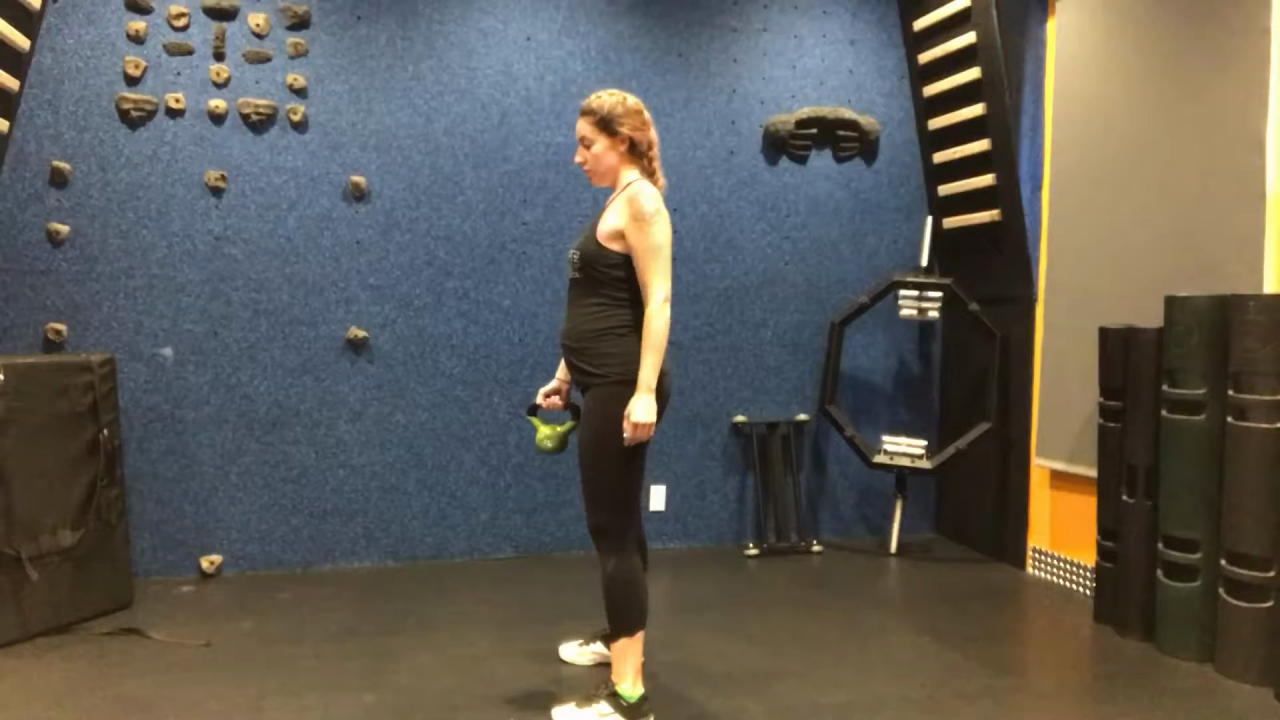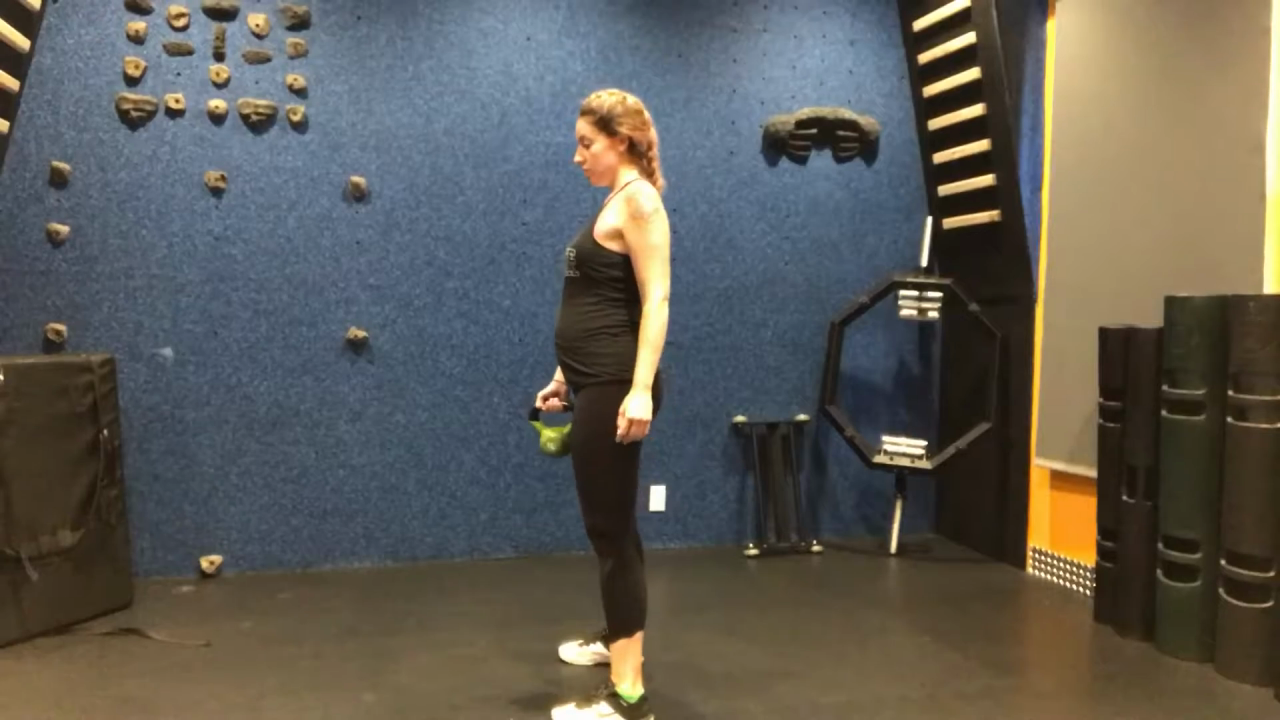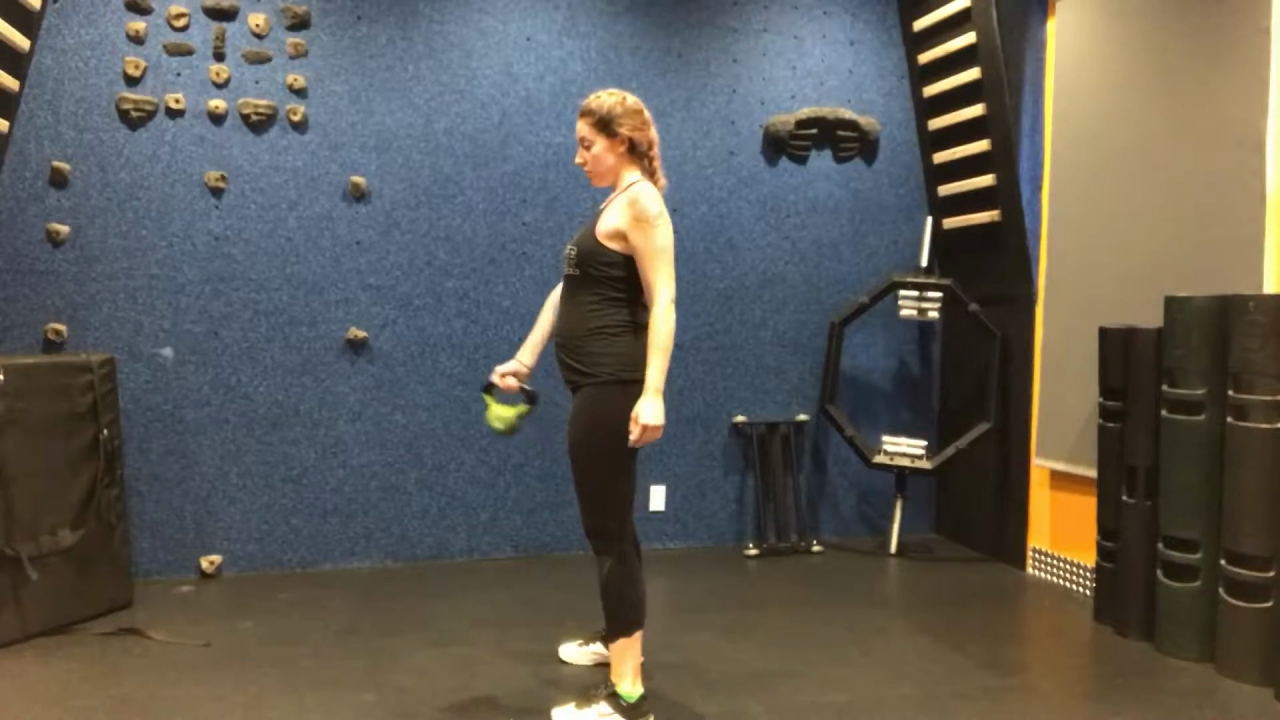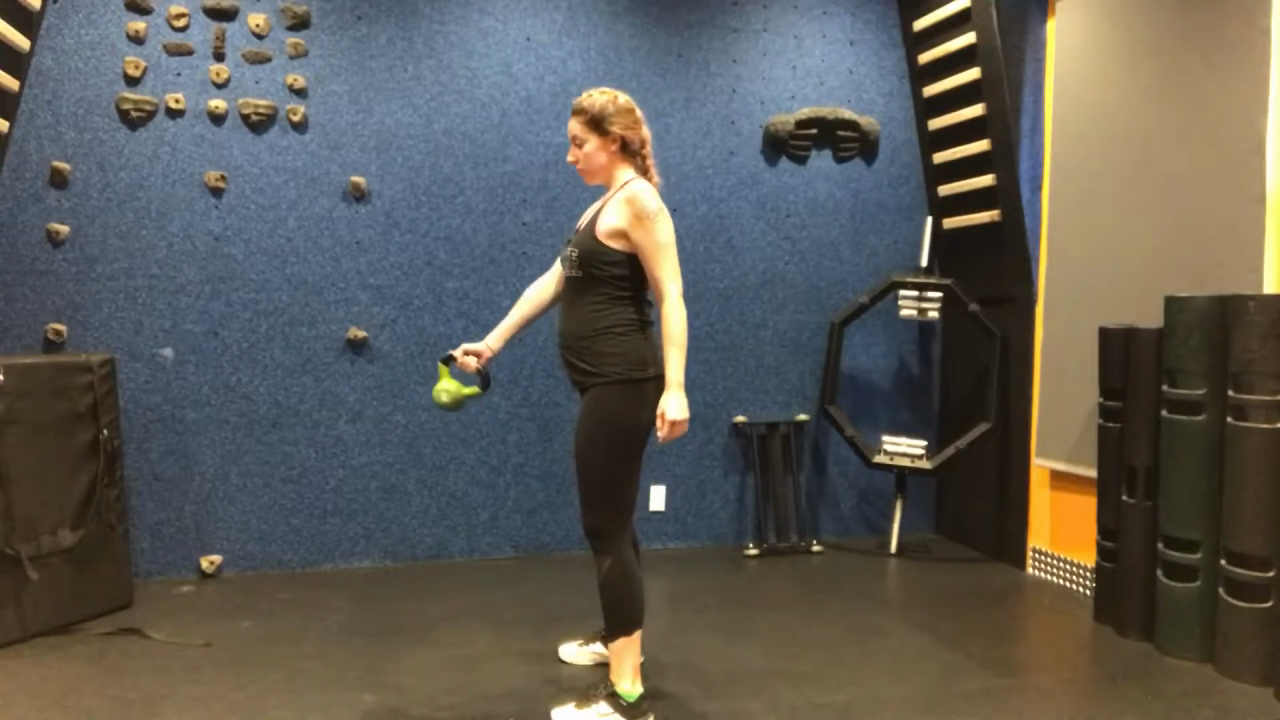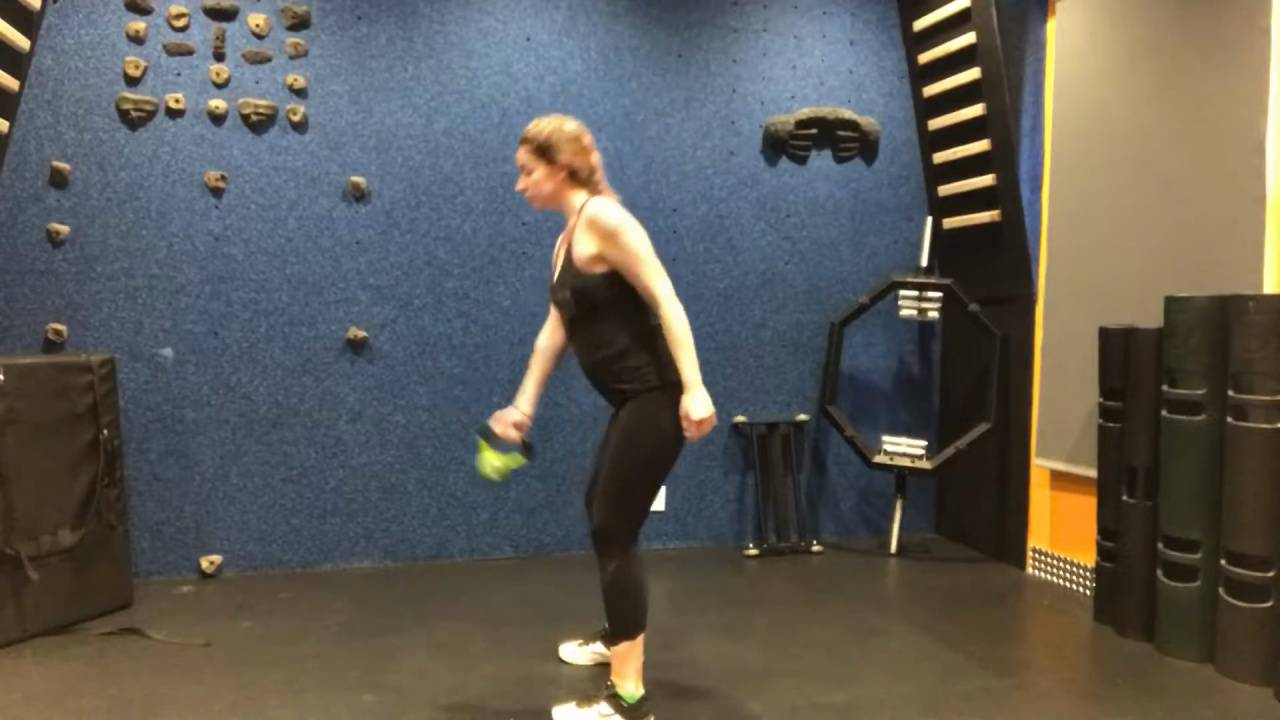
dt=0.3s
person 1, frame 1
left shoulder: (642, 201)
right shoulder: (616, 202)
left elbow: (657, 302)
left wrist: (647, 393)
right wrist: (564, 376)
left hip: (623, 387)
right hip: (600, 383)
left knee: (614, 529)
right knee: (613, 521)
right ankle: (618, 637)
person 1, frame 2
left shoulder: (639, 201)
right shoulder: (613, 203)
left elbow: (656, 302)
left wrist: (641, 390)
right wrist: (563, 378)
left hip: (615, 388)
right hip: (593, 385)
left knee: (609, 529)
right knee: (607, 524)
right ankle: (618, 635)
person 1, frame 3
left shoulder: (641, 203)
right shoulder: (613, 205)
left elbow: (661, 304)
right elbow: (569, 289)
left wrist: (652, 394)
right wrist: (525, 357)
left hip: (614, 387)
right hip: (596, 384)
left knee: (608, 529)
right knee: (609, 523)
right ankle: (619, 635)
person 1, frame 4
left shoulder: (639, 200)
right shoulder: (604, 205)
left elbow: (671, 296)
right elbow: (554, 280)
left wrist: (674, 388)
right wrist: (493, 342)
left hip: (623, 386)
right hip: (605, 385)
left knee: (606, 527)
right knee: (609, 519)
right ankle: (619, 635)
person 1, frame 5
left shoulder: (603, 220)
right shoulder: (565, 234)
left elbow: (664, 300)
right elbow: (556, 326)
left wrist: (691, 389)
right wrist: (524, 406)
left hip: (658, 397)
right hip: (633, 398)
left knee: (612, 528)
right knee: (602, 513)
right ankle: (614, 635)
